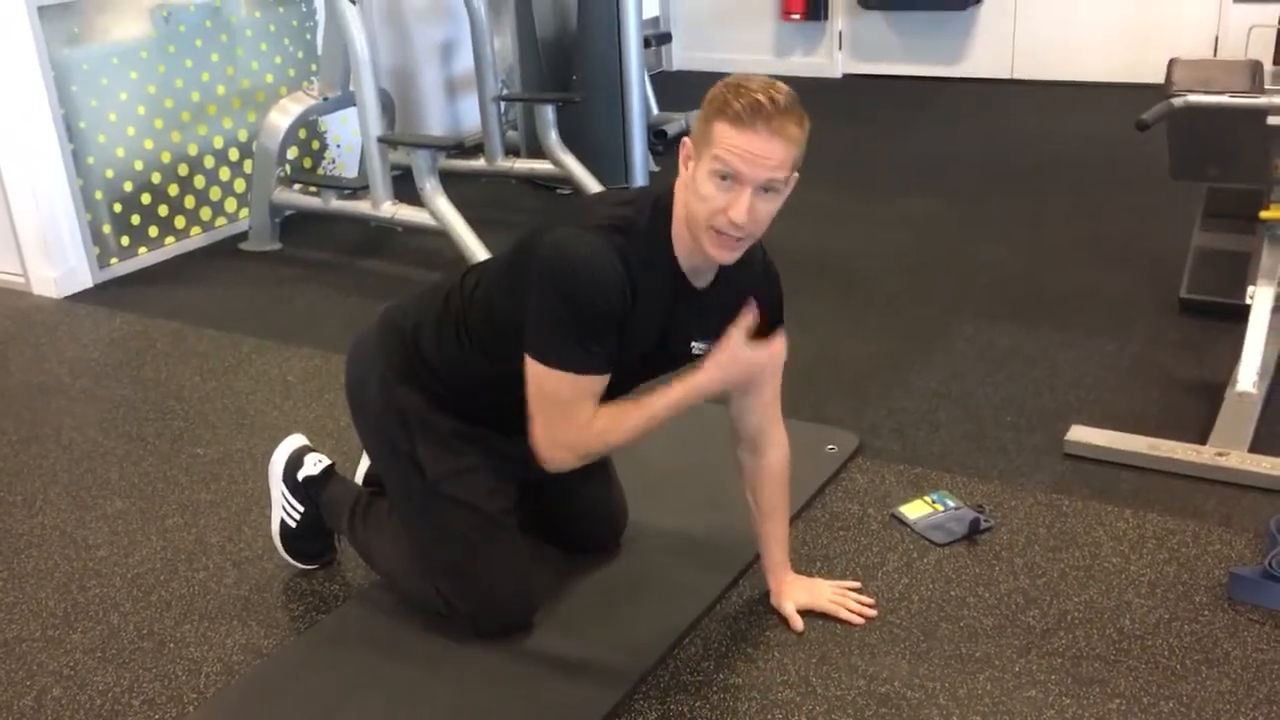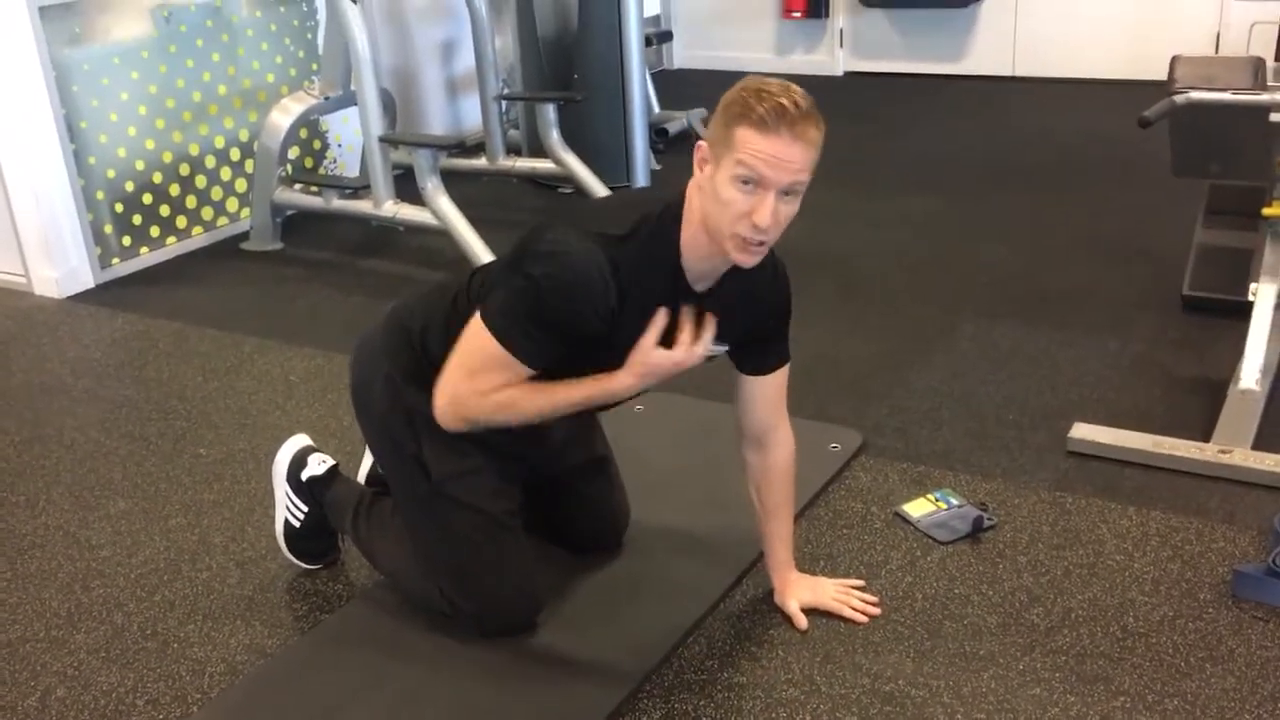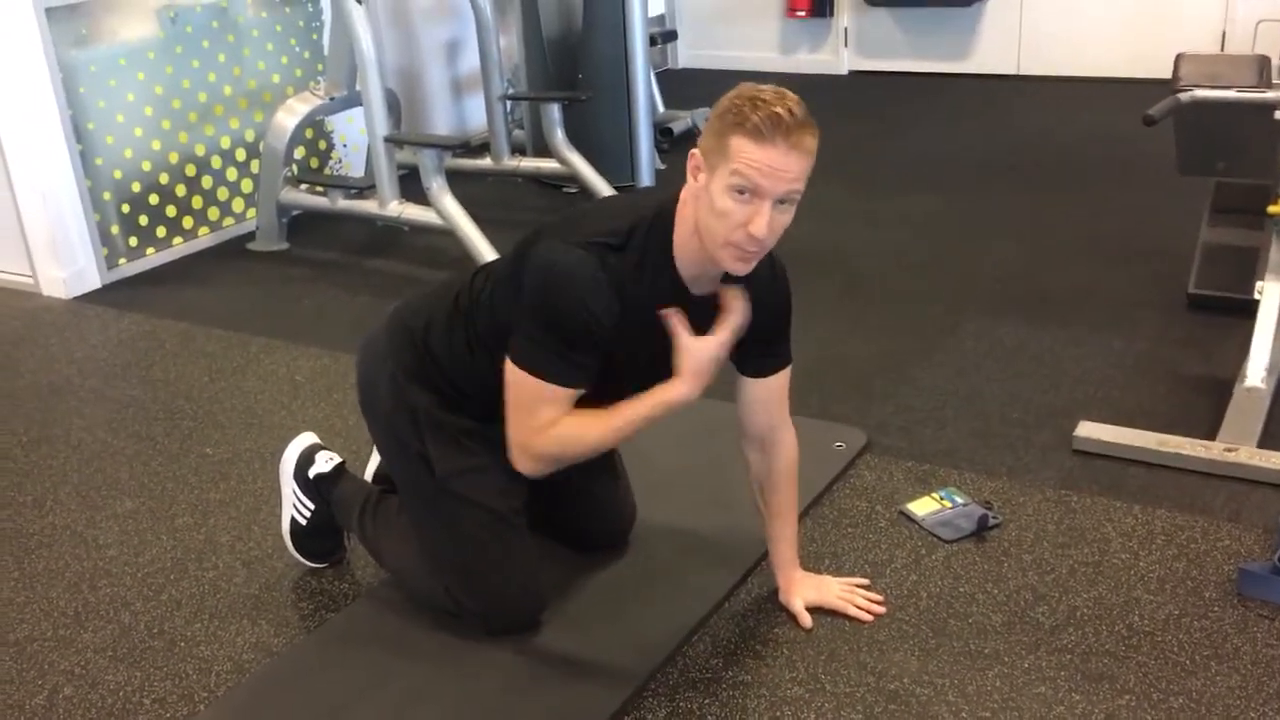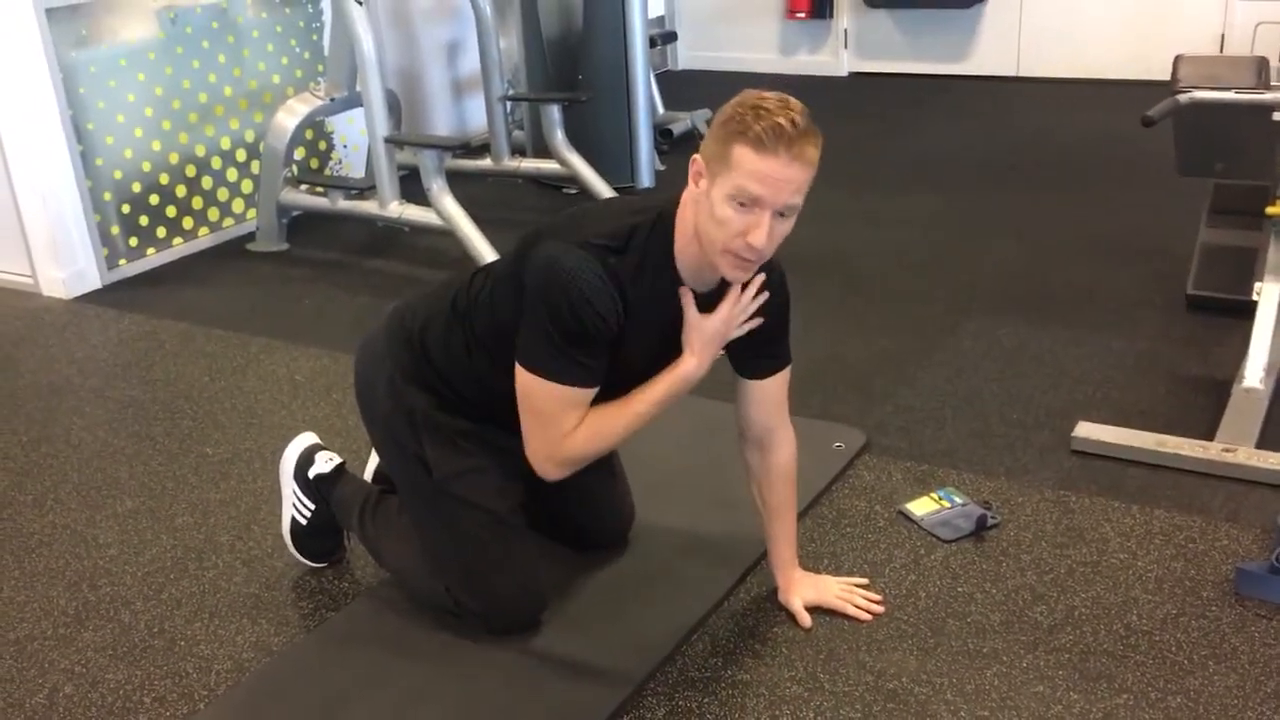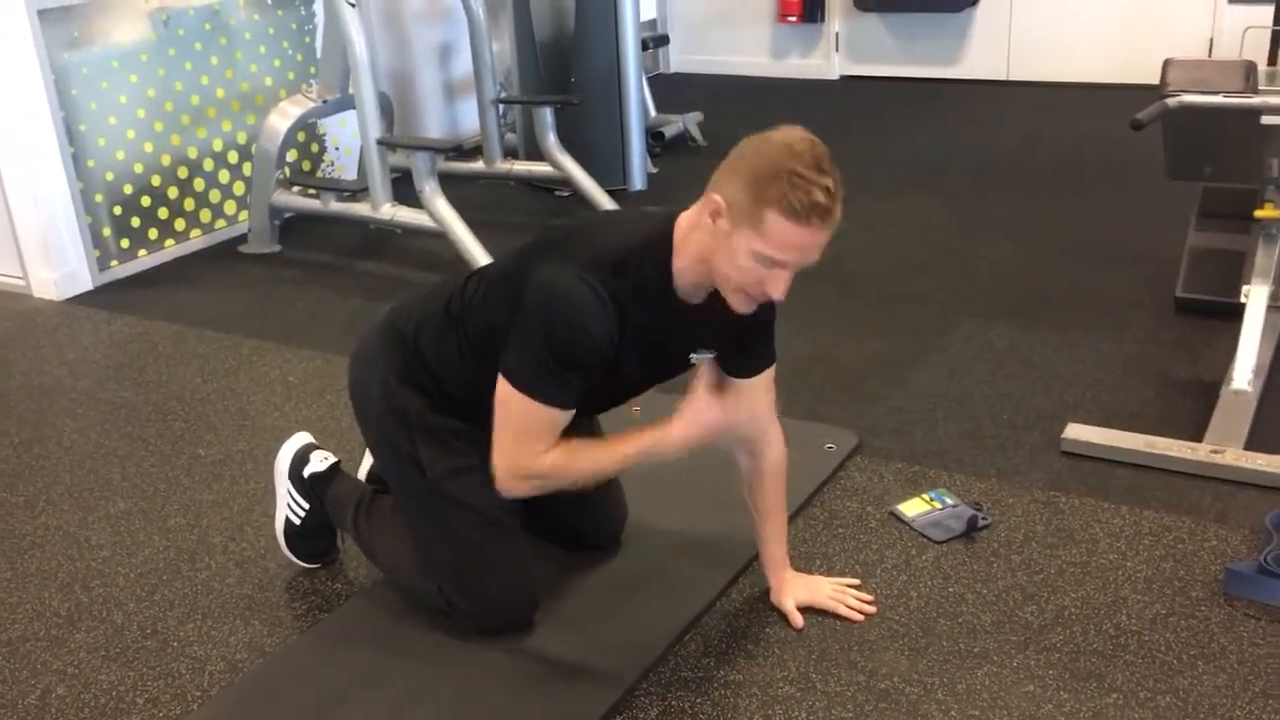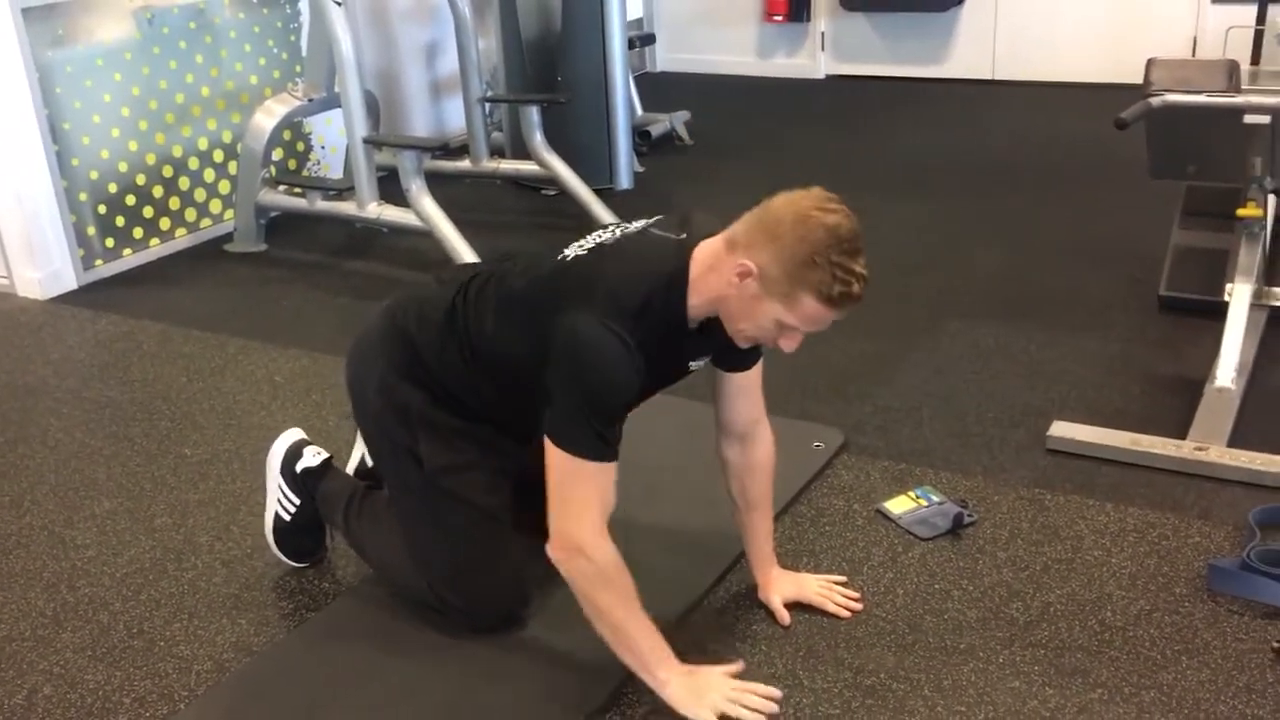
dt=0.3s
person 1, frame 1
left shoulder: (750, 282)
right shoulder: (587, 258)
left elbow: (760, 433)
right elbow: (562, 446)
left wrist: (781, 576)
right wrist: (707, 377)
left hip: (515, 392)
right hip: (414, 383)
left knee: (597, 533)
right knee: (497, 604)
right ankle: (320, 490)
person 1, frame 2
left shoulder: (761, 282)
right shoulder: (582, 262)
left elbow: (765, 434)
right elbow: (459, 403)
left wrist: (785, 574)
right wrist: (628, 379)
left hip: (522, 383)
right hip: (418, 382)
left knee: (599, 532)
right knee: (501, 606)
right ankle: (324, 491)
person 1, frame 3
left shoulder: (757, 284)
right shoulder: (577, 269)
left elbow: (768, 433)
right elbow: (533, 451)
left wrist: (790, 573)
right wrist: (682, 387)
left hip: (530, 387)
right hip: (423, 381)
left knee: (605, 530)
right knee: (505, 602)
right ankle: (333, 489)
person 1, frame 4
left shoulder: (756, 285)
right shoulder: (580, 270)
left elbow: (767, 435)
right elbow: (555, 454)
left wrist: (788, 573)
right wrist: (692, 363)
left hip: (521, 385)
right hip: (420, 383)
left knee: (603, 531)
right knee: (506, 601)
right ankle: (332, 487)
person 1, frame 5
left shoulder: (745, 289)
right shoulder: (578, 293)
left elbow: (757, 436)
right elbow: (519, 469)
left wrist: (779, 571)
right wrist: (676, 436)
left hip: (511, 381)
right hip: (414, 383)
left knee: (598, 525)
right knee: (498, 601)
left ankle: (442, 472)
right ankle: (328, 489)
person 1, frame 6
left shoulder: (733, 281)
right shoulder: (603, 332)
left elbow: (745, 433)
right elbow: (571, 542)
left wrist: (767, 569)
left hip: (501, 378)
right hip: (409, 375)
left knee: (590, 517)
right knee: (487, 598)
right ankle: (316, 481)
